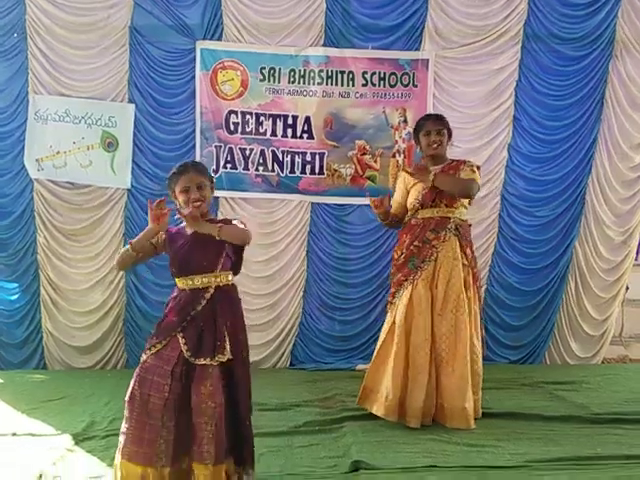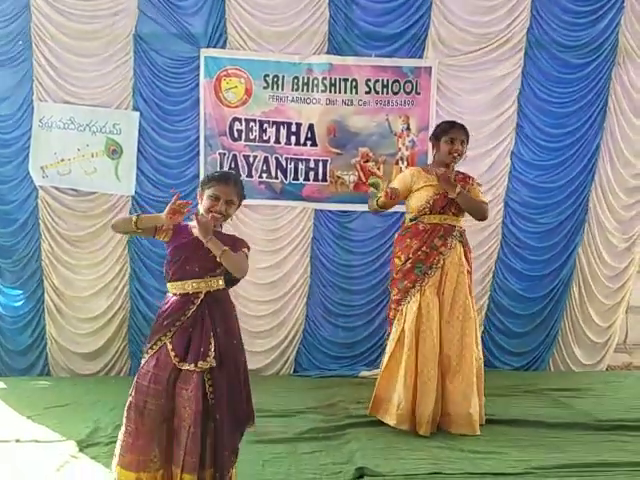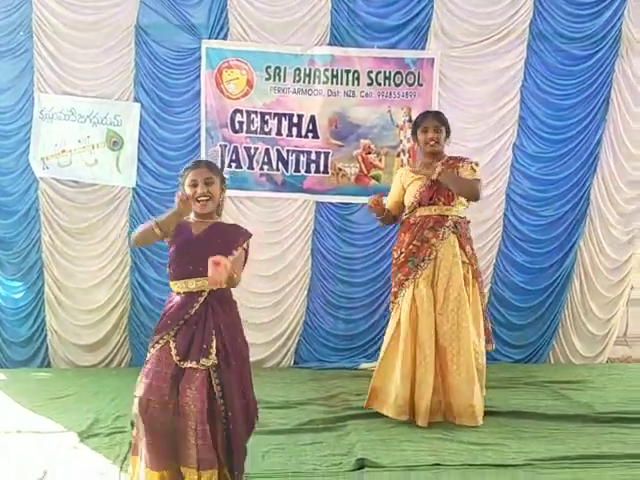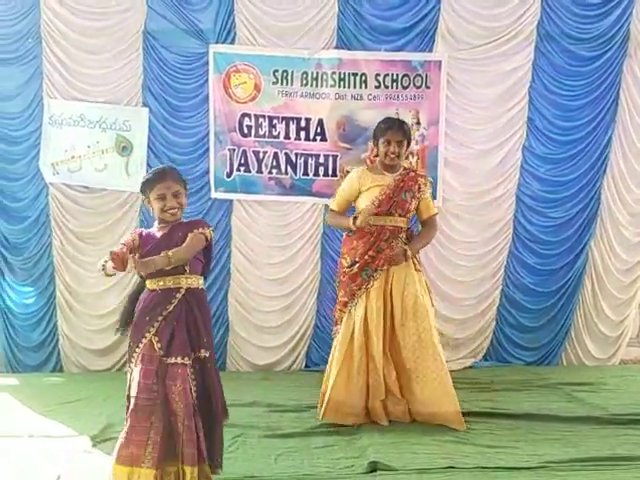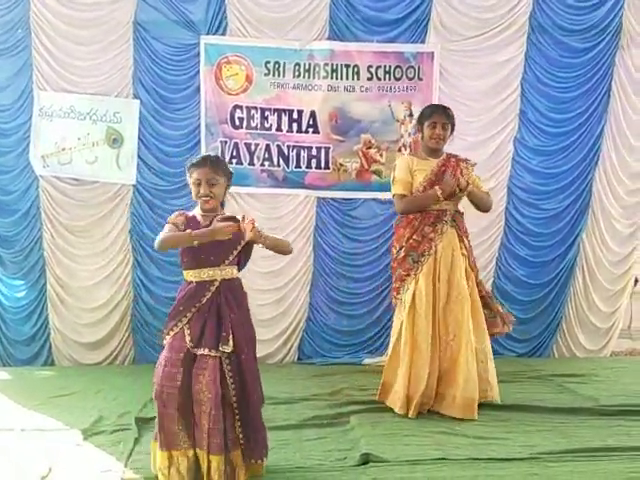
dt=1s
person 1, frame 1
left shoulder: (227, 226)
right shoulder: (170, 235)
left elbow: (243, 237)
right elbow: (122, 263)
left wrist: (201, 226)
right wrist: (151, 231)
left hip: (219, 319)
right hip: (181, 319)
left knee: (212, 401)
right knee: (155, 392)
person 1, frame 2
left shoulder: (233, 243)
right shoulder: (174, 230)
left elbow: (239, 270)
right elbow: (118, 226)
left wrist: (208, 238)
right wrist: (162, 220)
left hip: (213, 325)
right hip: (174, 322)
left knee: (204, 404)
right knee: (152, 398)
person 1, frame 3
left shoulder: (235, 235)
right shoulder: (175, 226)
left elbow: (233, 279)
right elbow: (137, 240)
left wrist: (226, 271)
right wrist: (172, 216)
left hip: (216, 321)
right hip: (176, 319)
left knee: (205, 403)
right knee: (153, 397)
person 1, frame 4
left shoulder: (198, 229)
right shoulder: (139, 237)
left elbow: (183, 252)
right elbow: (111, 263)
left wrist: (153, 262)
right wrist: (113, 264)
left hip: (188, 317)
right hip: (151, 317)
left knee: (186, 393)
right knee: (148, 394)
person 1, frame 5
left shoulder: (240, 225)
right shoulder: (181, 220)
left elbow: (285, 248)
right elbow: (162, 241)
left wrist: (256, 238)
right wrist: (211, 233)
left hip: (228, 308)
right hip: (190, 307)
left knee: (221, 384)
right knee: (173, 379)
person 2, frame 1
left shoulder: (464, 168)
right shoulder: (408, 177)
left elbow: (469, 190)
right elbow: (397, 219)
left wrist: (430, 177)
right wrist: (383, 213)
left hip: (454, 255)
right hip: (415, 254)
left knee: (452, 323)
right knee: (413, 321)
left ankle: (450, 401)
right ankle: (412, 399)
person 2, frame 2
left shoulder: (467, 182)
right shoulder: (412, 175)
left elbow: (483, 213)
right elbow: (373, 205)
left wrist: (453, 189)
right wrist: (384, 200)
left hip: (452, 261)
right hip: (415, 259)
left knee: (453, 330)
right knee: (415, 327)
left ankle: (452, 407)
right ankle: (410, 406)
person 2, frame 3
left shoulder: (461, 166)
right shoulder: (405, 174)
left elbow: (475, 192)
right elbow: (390, 216)
left wrist: (435, 174)
right wrist: (378, 210)
left hip: (452, 254)
right hip: (414, 253)
left knee: (454, 324)
right knee: (413, 321)
left ankle: (453, 399)
right ankle: (409, 398)
person 2, frame 4
left shoulder: (416, 181)
right shoulder: (360, 177)
left elbow: (430, 225)
right elbow: (331, 215)
left wrist: (407, 250)
right wrist: (353, 222)
left hip: (401, 263)
right hip: (362, 263)
left knee: (414, 330)
right knee: (362, 331)
left ankle: (422, 402)
right ankle: (355, 405)
person 2, frame 5
left shoulder: (460, 165)
right shoulder: (406, 163)
left elbow: (486, 204)
right elbow: (402, 204)
left wrist: (463, 187)
right wrist: (441, 191)
left hip: (452, 248)
right hip: (415, 249)
left knee: (455, 317)
right knee: (418, 318)
left ankle: (451, 392)
right ankle: (411, 393)
